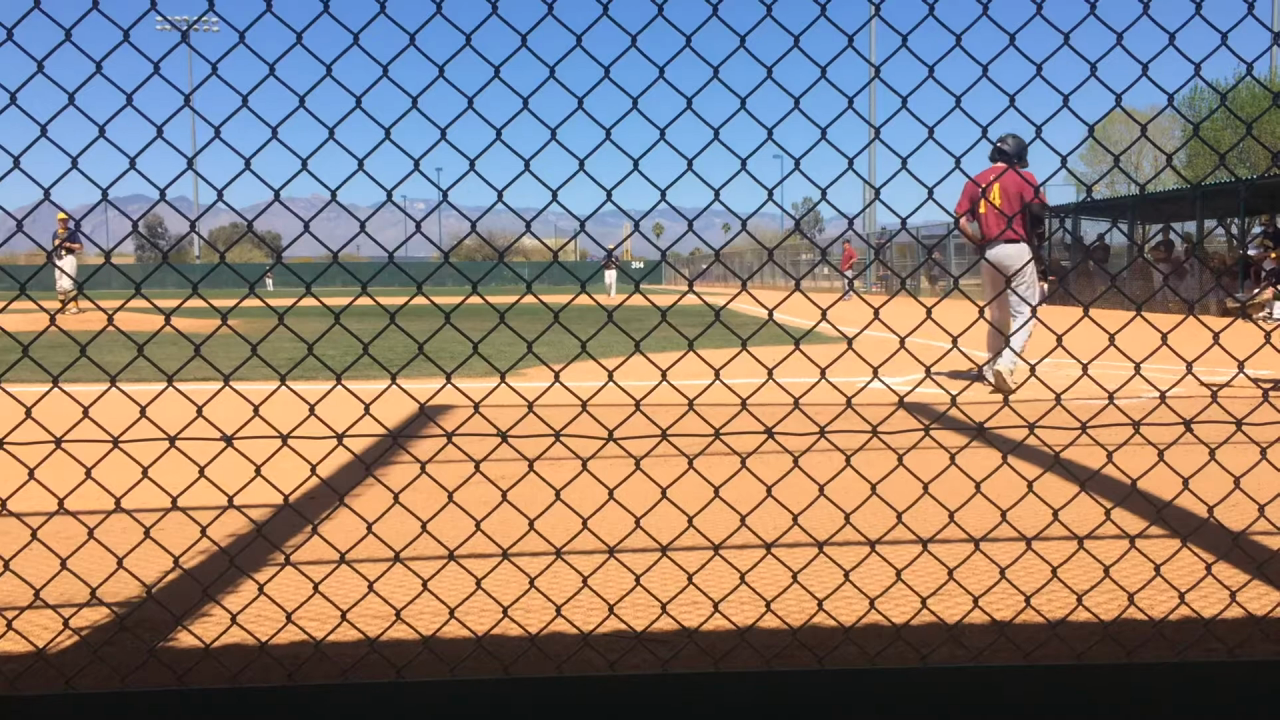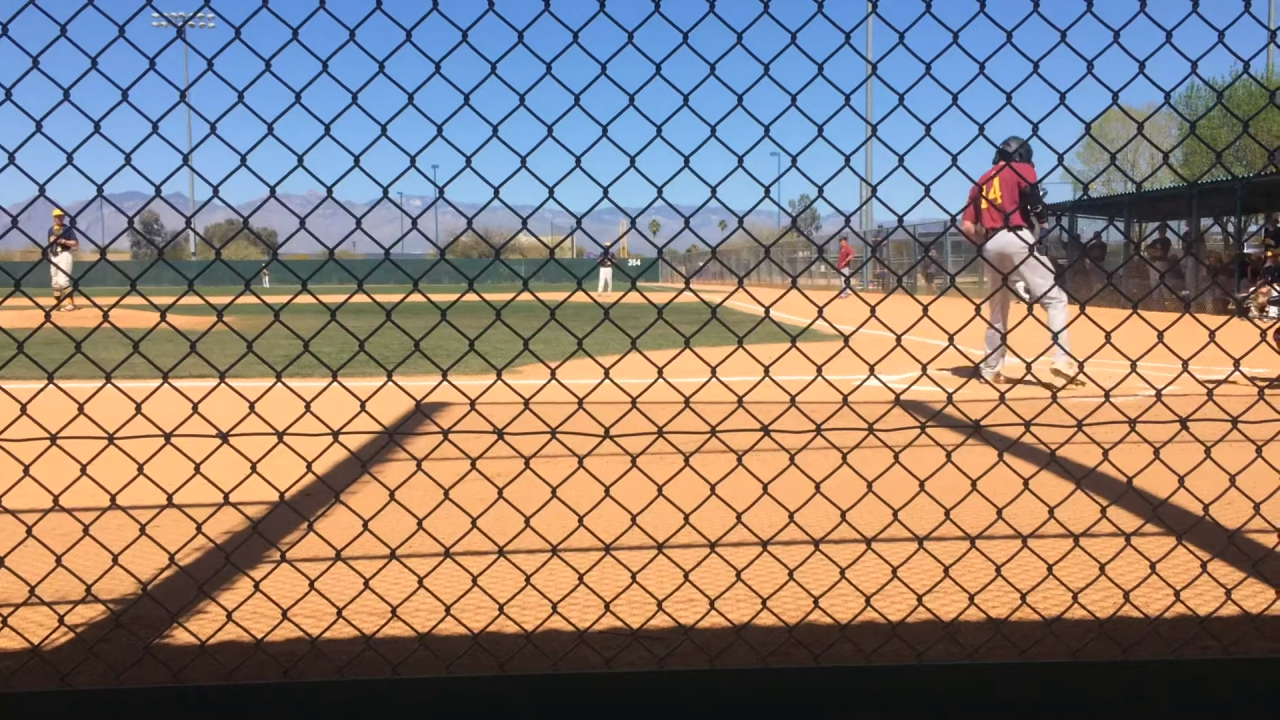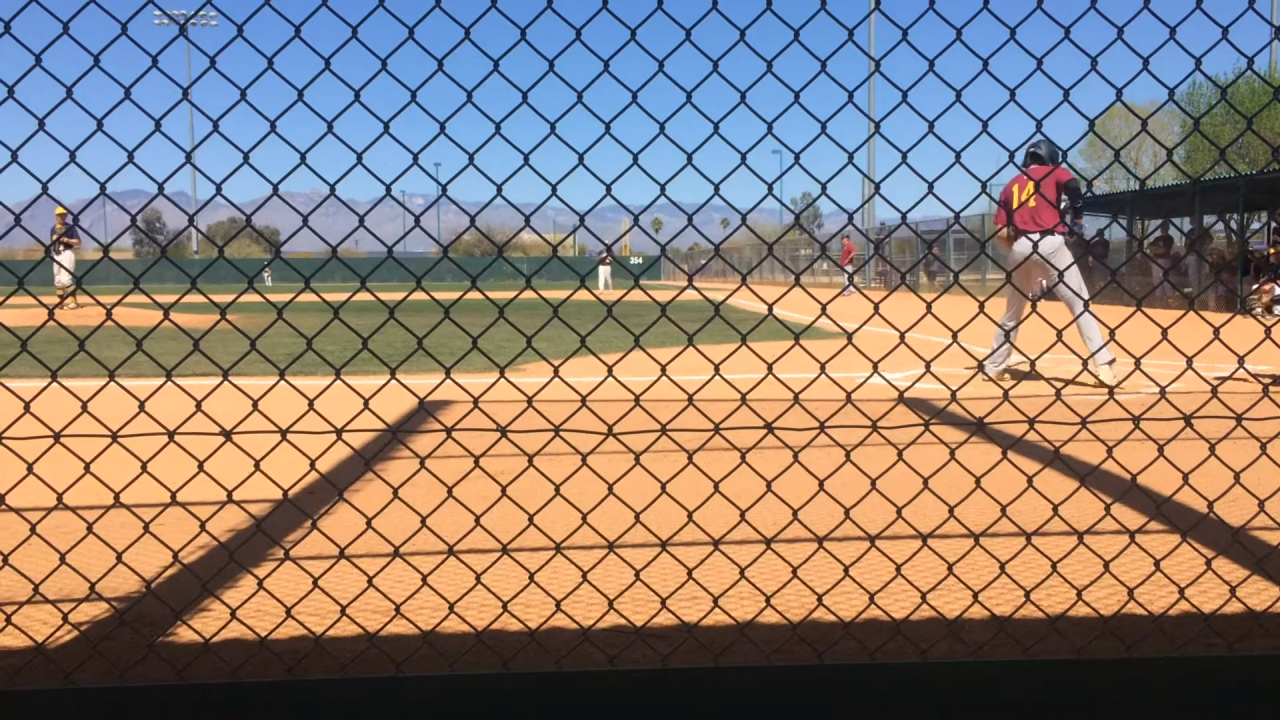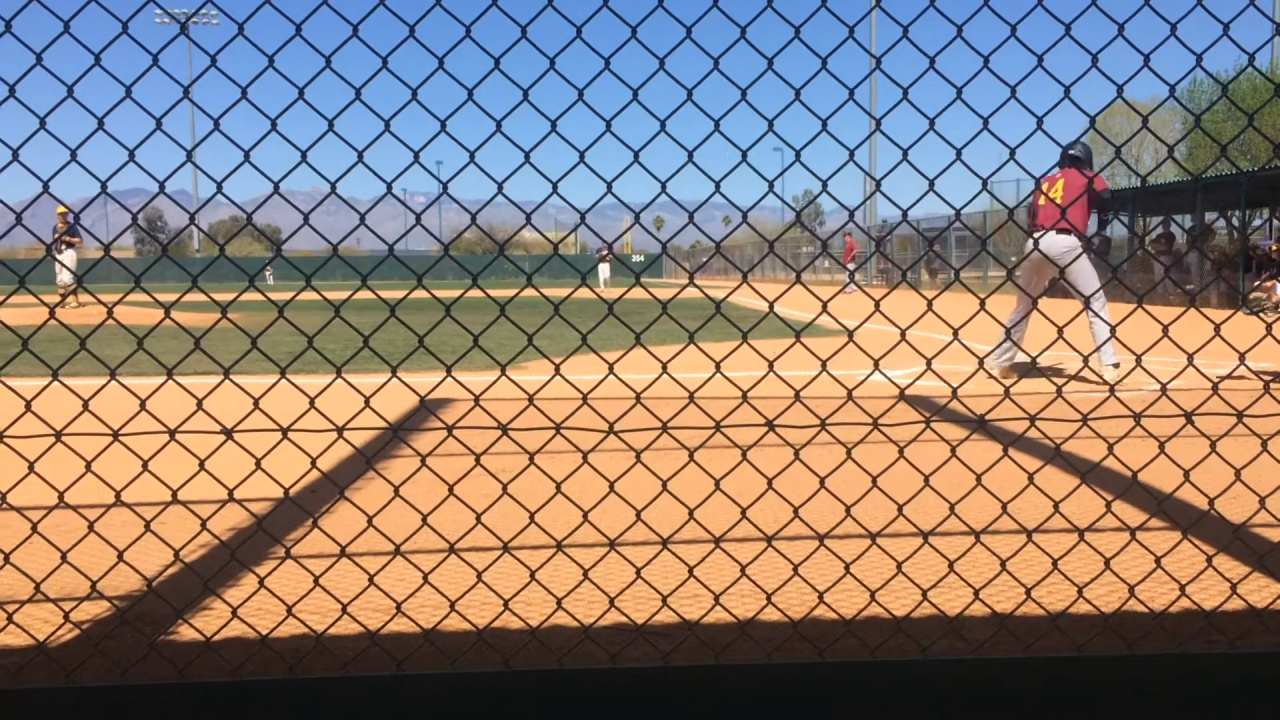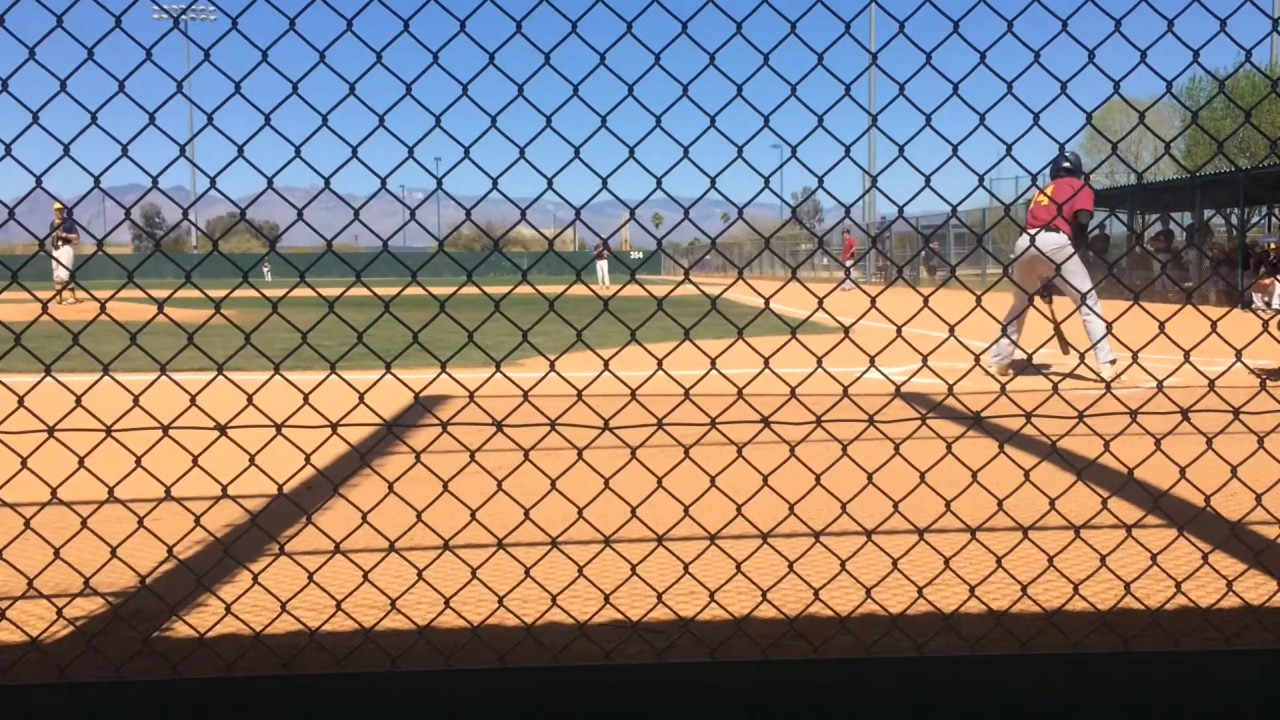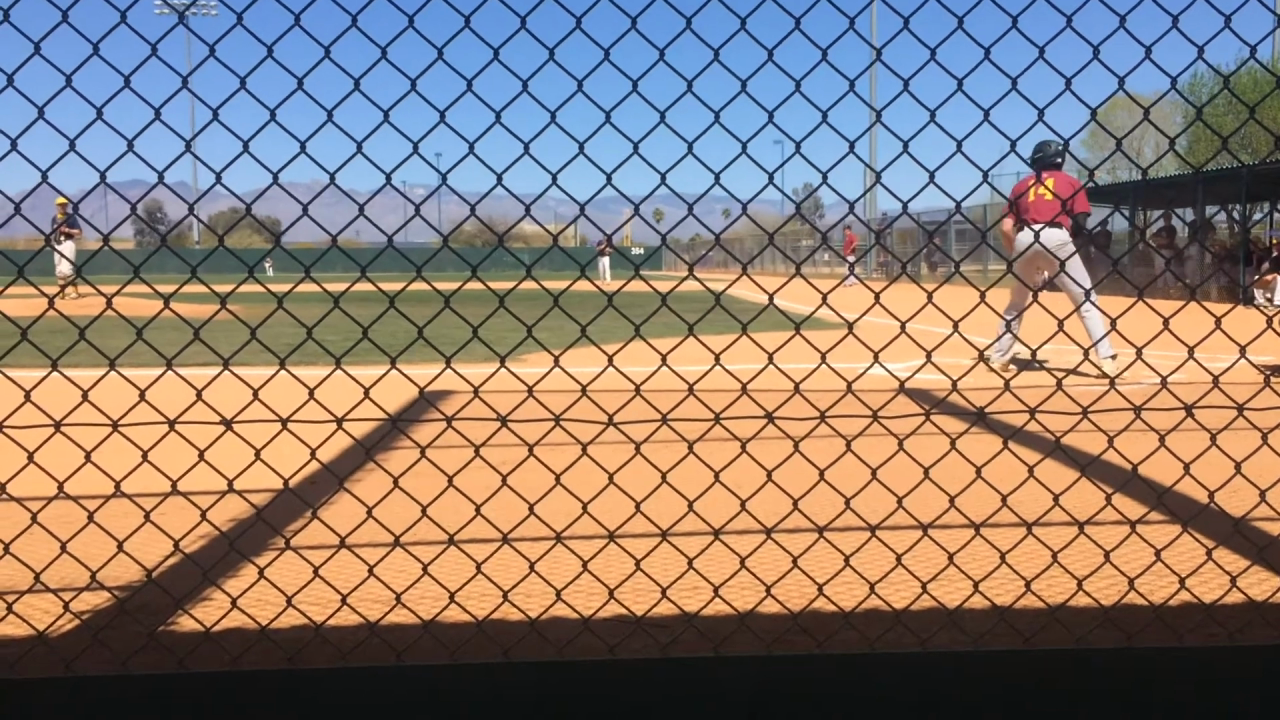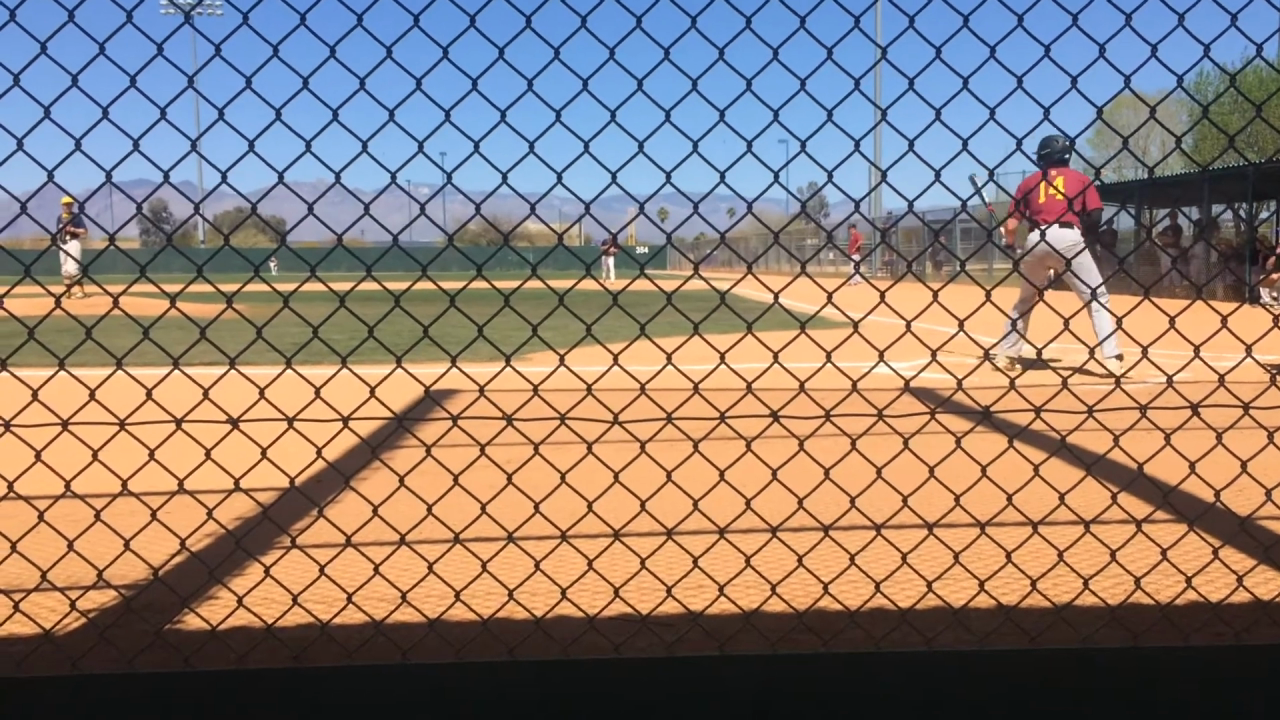
dt=0.3s
person 1, frame 1
left shoulder: (975, 181)
right shoulder: (1022, 177)
left elbow: (961, 221)
right elbow: (1036, 211)
right wrist: (1039, 240)
left hip: (990, 252)
right hip: (1016, 250)
left knee: (997, 315)
right knee: (1025, 315)
left ankle: (992, 371)
right ankle: (1004, 364)
person 1, frame 2
left shoulder: (981, 182)
right shoulder: (1021, 169)
left elbow: (967, 225)
right elbow: (1030, 191)
right wrist: (1042, 222)
left hip: (991, 246)
right hip: (1017, 240)
left knee: (997, 312)
right knee: (1055, 299)
left ankle: (991, 369)
right ankle: (1061, 358)
person 1, frame 3
left shoulder: (1010, 186)
right shoulder: (1055, 172)
left elbow: (1002, 232)
right elbow: (1073, 186)
right wrist: (1076, 218)
left hip: (1020, 248)
right hip: (1050, 244)
left knee: (1013, 312)
right knee: (1082, 306)
left ankle: (993, 367)
right ankle: (1103, 367)
person 1, frame 4
left shoulder: (1044, 182)
right shoulder: (1087, 176)
right elbow: (1104, 196)
right wrist: (1102, 232)
left hip: (1035, 244)
right hip: (1067, 243)
left knee: (1023, 307)
right knee: (1096, 303)
left ankle: (999, 363)
right ankle: (1109, 367)
person 1, frame 5
left shoulder: (1039, 191)
right shoulder: (1079, 186)
right elbow: (1082, 220)
left wrist: (1042, 275)
right wrist: (1074, 243)
left hip: (1024, 243)
right hip: (1055, 241)
left knee: (1020, 304)
right knee: (1088, 301)
left ankle: (998, 362)
right ankle: (1106, 364)
person 1, frame 6
left shoulder: (1022, 184)
right shoulder: (1072, 182)
left elbow: (1006, 227)
right elbow: (1080, 222)
left wrist: (1013, 256)
left hip: (1023, 239)
right hip: (1056, 238)
left knee: (1017, 302)
right knee: (1086, 299)
left ankle: (999, 358)
right ankle: (1107, 359)
person 1, frame 7
left shoulder: (1028, 182)
right shoulder: (1081, 178)
left elbow: (1012, 226)
right elbow: (1095, 217)
left wrist: (1009, 242)
left hip: (1036, 240)
right hip: (1068, 237)
left knee: (1025, 301)
right knee: (1097, 298)
left ankle: (1005, 356)
right ankle: (1112, 359)
